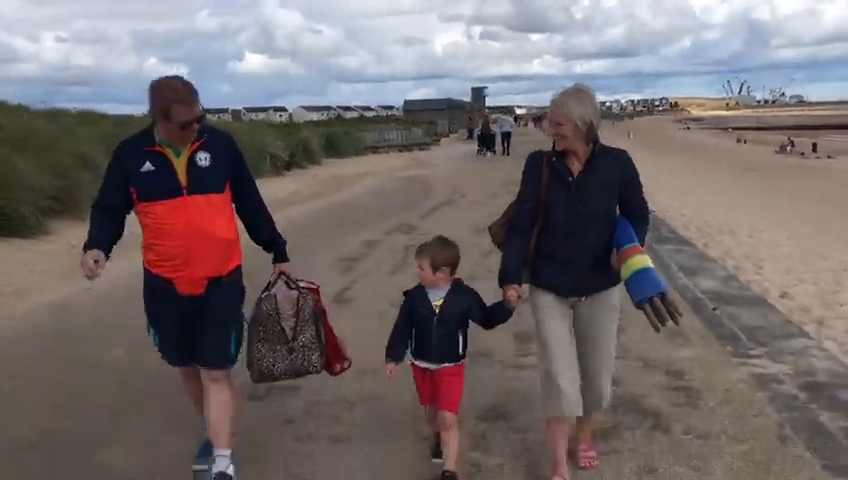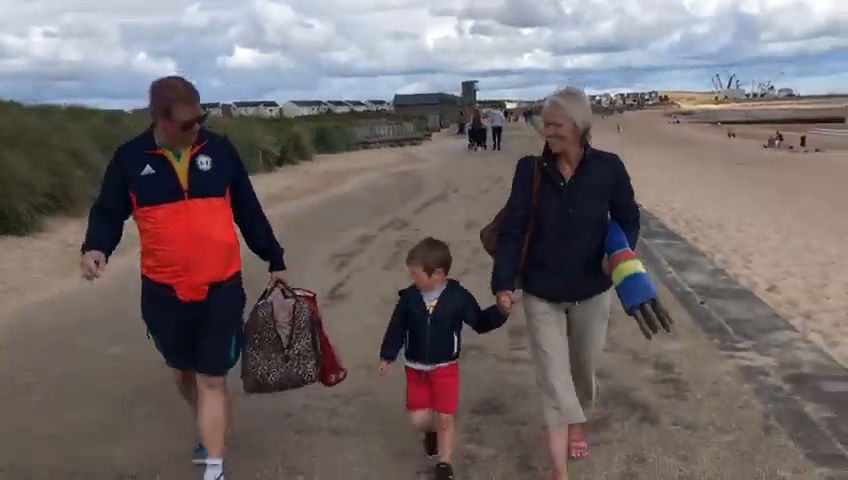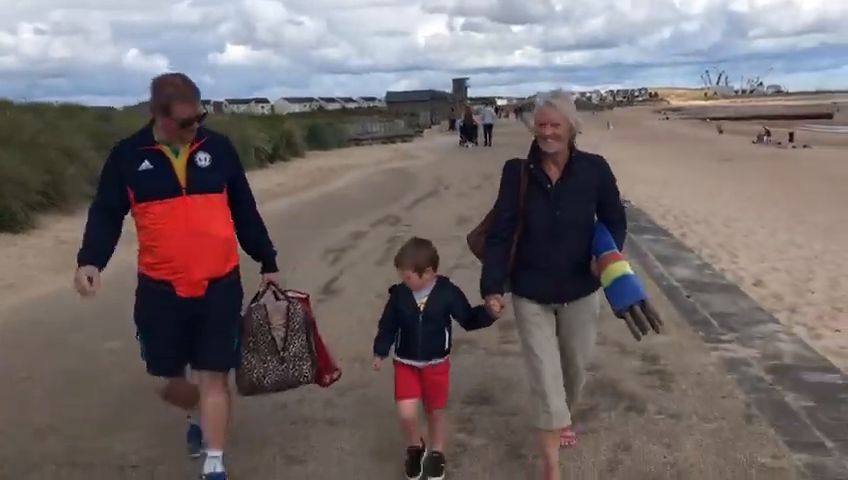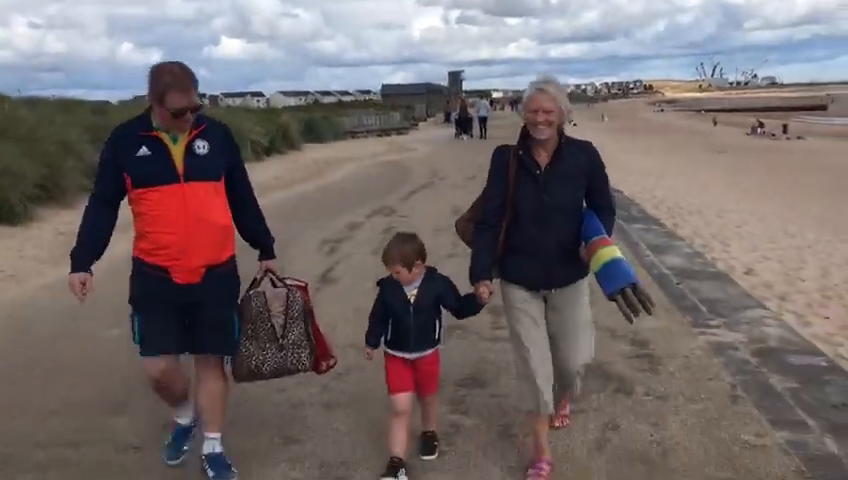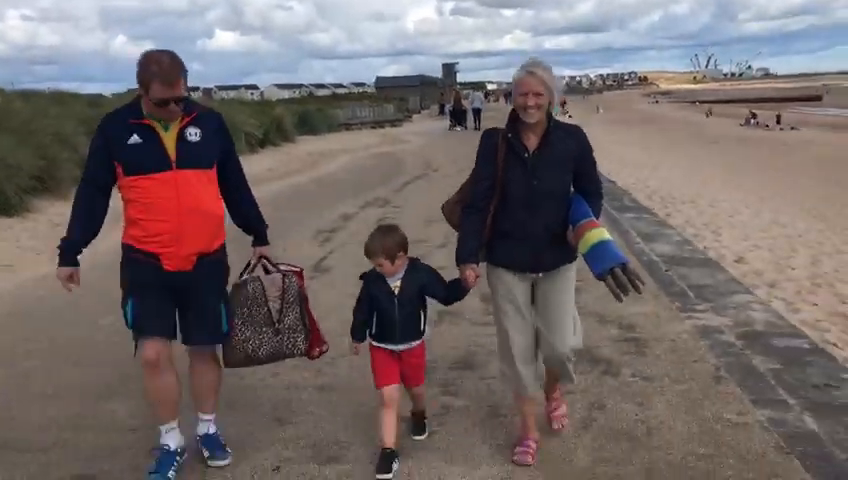
dt=0.1s
person 1, frame 1
left shoulder: (221, 146)
right shoulder: (131, 155)
left elbow: (250, 204)
right elbow: (109, 209)
left wrist: (277, 252)
right wrist: (96, 246)
left hip: (221, 282)
right hip: (165, 286)
left knee: (216, 374)
right knee: (188, 368)
right ankle: (213, 434)
person 1, frame 2
left shoulder: (220, 151)
right shoulder: (130, 159)
left elbow: (248, 211)
right elbow: (108, 213)
left wrist: (275, 260)
right wrist: (94, 247)
left hip: (221, 288)
right hip: (163, 291)
left knee: (212, 380)
right knee: (185, 372)
right ankle: (208, 430)
person 1, frame 3
left shoulder: (218, 148)
right shoulder: (128, 155)
left elbow: (244, 210)
right elbow: (106, 215)
left wrist: (267, 263)
right wrist: (90, 260)
left hip: (219, 285)
right hip: (159, 288)
left knee: (213, 374)
right knee: (169, 379)
right ankle: (199, 414)
person 1, frame 4
left shoulder: (217, 136)
right shoulder: (125, 142)
left elbow: (242, 199)
right elbow: (103, 204)
left wrist: (265, 249)
right wrist: (83, 260)
left hip: (215, 272)
right hip: (154, 274)
left knee: (209, 361)
right knee: (159, 368)
right ankle: (184, 414)
person 1, frame 5
left shoulder: (208, 122)
right shoulder: (115, 129)
left elbow: (234, 185)
right elbow: (92, 194)
left wrist: (258, 235)
right wrist: (70, 252)
left hip: (206, 260)
right hip: (145, 263)
left knee: (203, 347)
right knee: (152, 353)
left ankle: (207, 428)
right ankle: (170, 441)
person 2, frame 1
left shoulder: (617, 163)
right shoulder: (539, 165)
left elbow: (638, 216)
right elbow: (520, 224)
right wrist: (510, 277)
left hip: (600, 287)
right hip: (549, 287)
left knee: (595, 369)
right knee: (558, 373)
left ankle: (584, 435)
person 2, frame 2
left shoulder: (608, 168)
right shoulder: (530, 170)
left elbow: (628, 220)
right elbow: (512, 230)
right wrist: (503, 283)
left hip: (592, 290)
right hip: (541, 293)
left knee: (584, 368)
right knee: (553, 379)
left ankle: (576, 425)
person 2, frame 3
left shoulder: (595, 170)
right shoulder: (517, 173)
left elbow: (615, 222)
right elbow: (500, 232)
right wrist: (492, 286)
left hip: (580, 291)
right hip: (531, 294)
left knee: (573, 365)
right knee: (545, 379)
left ankle: (566, 417)
person 2, frame 4
left shoulder: (584, 156)
right shoulder: (506, 159)
left elbow: (603, 208)
right elbow: (489, 219)
right wrist: (481, 273)
left hip: (569, 278)
right hip: (519, 280)
left knee: (572, 357)
right knee: (533, 365)
left ankle: (562, 397)
person 2, frame 5
left shoulder: (572, 139)
right shoulder: (494, 142)
left elbow: (591, 192)
right elbow: (477, 202)
right wrist: (467, 257)
left hip: (557, 262)
right hip: (506, 264)
left knee: (560, 345)
right knee: (517, 349)
left ankle: (554, 391)
right ankle: (528, 429)
person 3, frame 1
left shoulder: (464, 296)
right shoulder: (415, 297)
left elbow: (486, 318)
right elbow: (402, 328)
left wrist: (506, 305)
right wrist: (393, 357)
left hip: (451, 367)
right hip: (421, 366)
left knee: (448, 418)
right knee: (431, 411)
right ankle: (440, 436)
person 3, frame 2
left shoulder: (458, 297)
right shoulder: (409, 297)
left elbow: (480, 322)
right elbow: (397, 328)
left wrist: (500, 310)
right wrist: (387, 356)
left hip: (445, 368)
right hip: (415, 368)
left knee: (444, 419)
right knee: (419, 420)
right ankle: (432, 432)
person 3, frame 3
left shoulder: (447, 293)
right shoulder: (399, 295)
left elbow: (469, 319)
right elbow: (388, 325)
left wrist: (490, 311)
right wrist: (380, 352)
left hip: (437, 364)
right hip: (405, 364)
left knee: (436, 412)
right knee: (407, 414)
left ankle: (437, 454)
right ankle: (415, 447)
person 3, frame 4
left shoulder: (438, 284)
right shoulder: (388, 288)
left elbow: (459, 308)
right elbow: (378, 317)
left wrist: (479, 297)
right wrist: (372, 343)
left hip: (427, 355)
right hip: (396, 356)
left knee: (428, 400)
right knee: (400, 408)
left ankle: (429, 433)
person 3, frame 5
left shoulder: (421, 274)
right shoulder: (371, 280)
left elbow: (446, 294)
right elbow: (363, 310)
left wrist: (464, 283)
right wrist: (358, 337)
left hip: (412, 346)
right hip: (381, 348)
left knee: (417, 391)
right knee: (388, 399)
left ankle: (418, 412)
right ankle: (388, 450)
